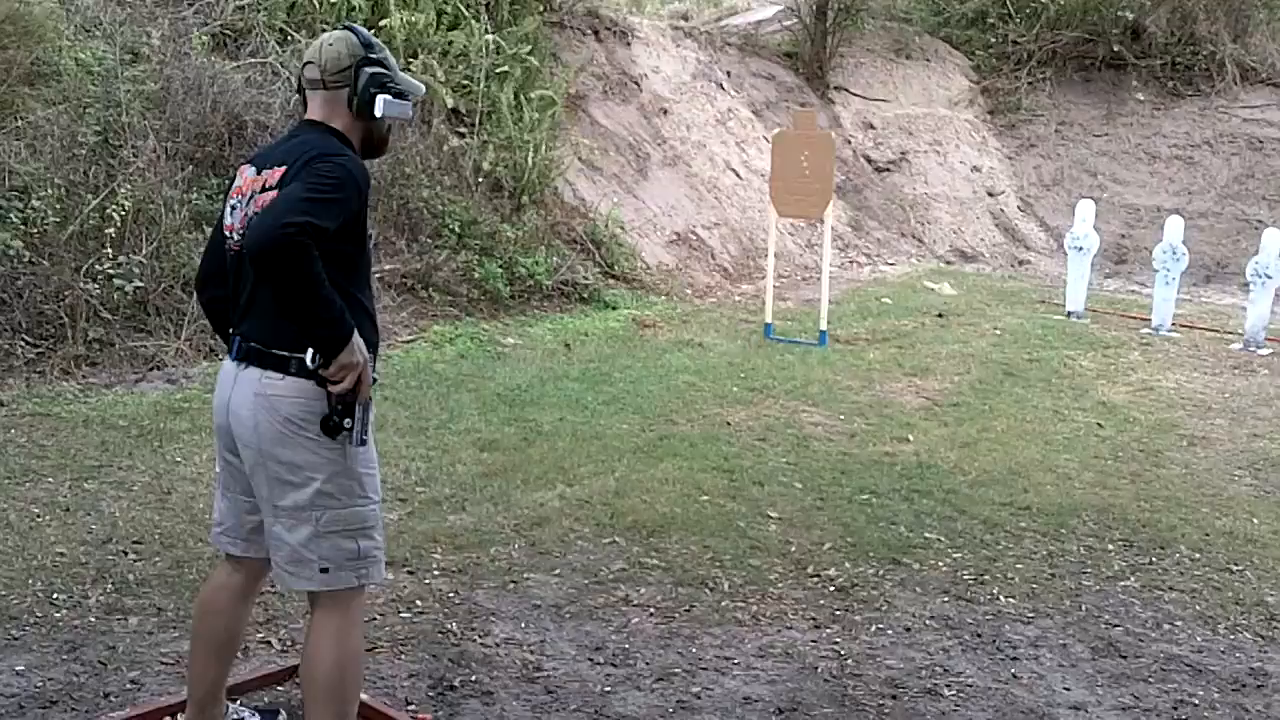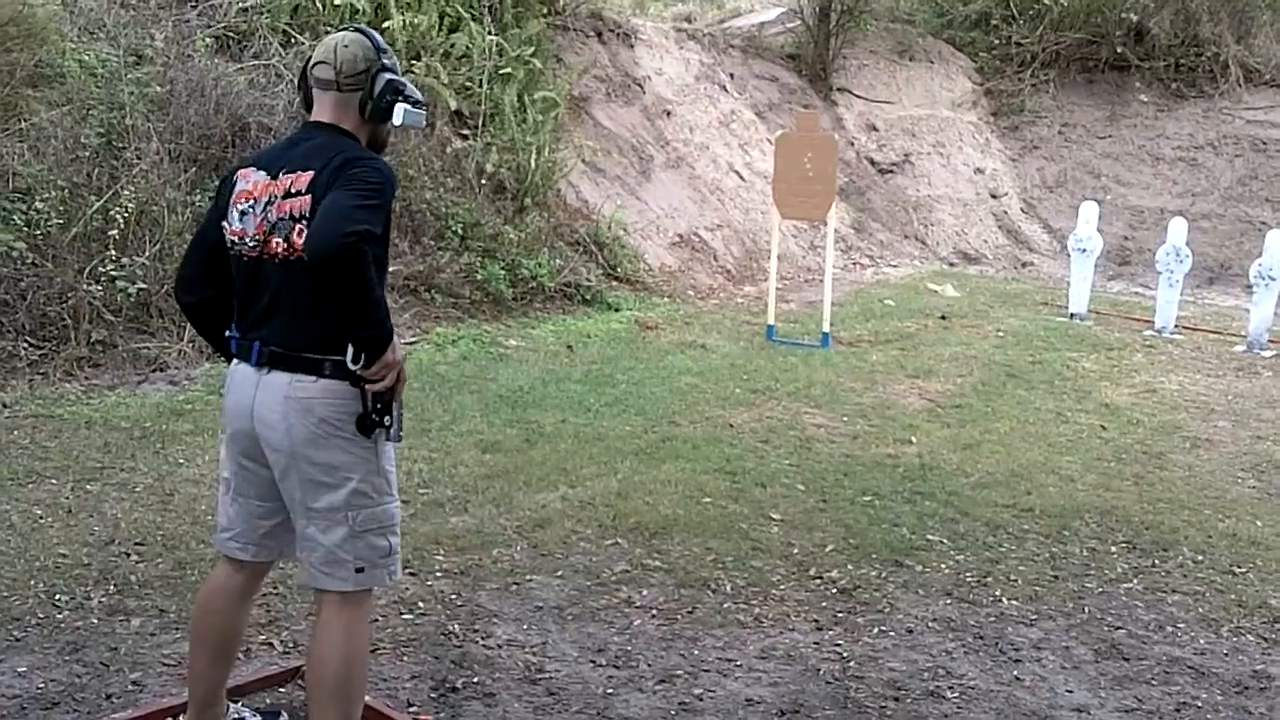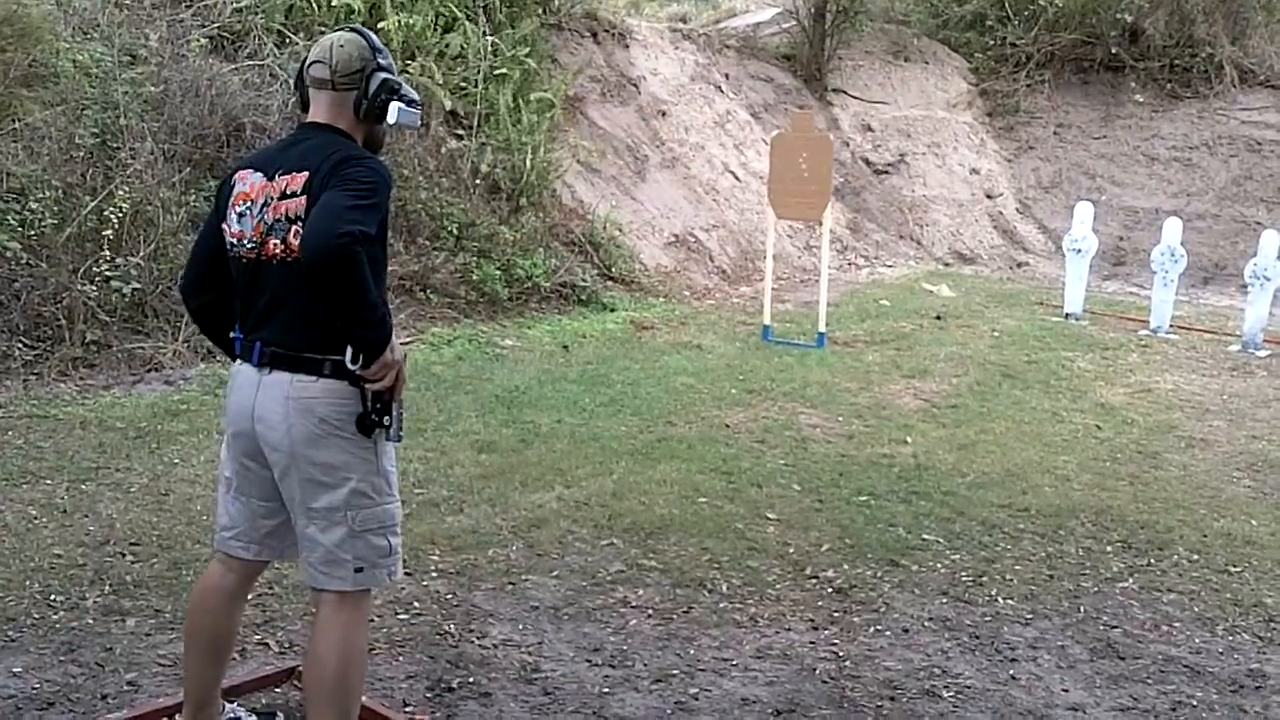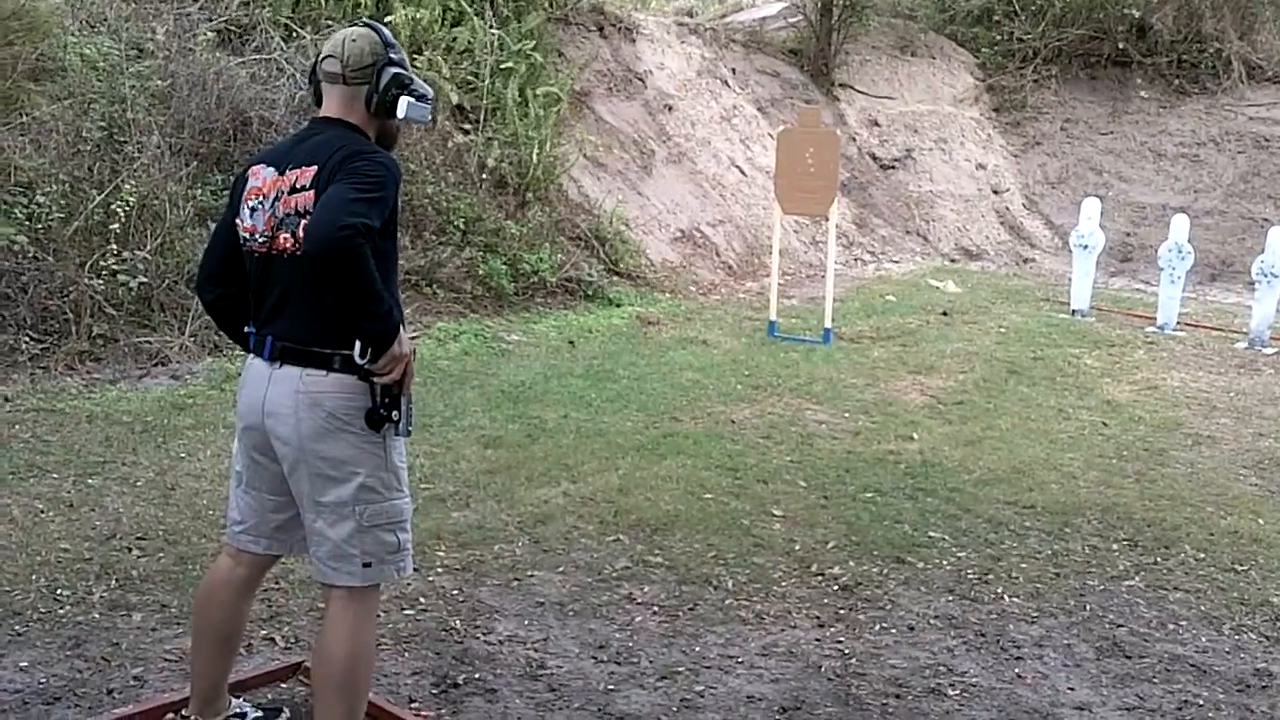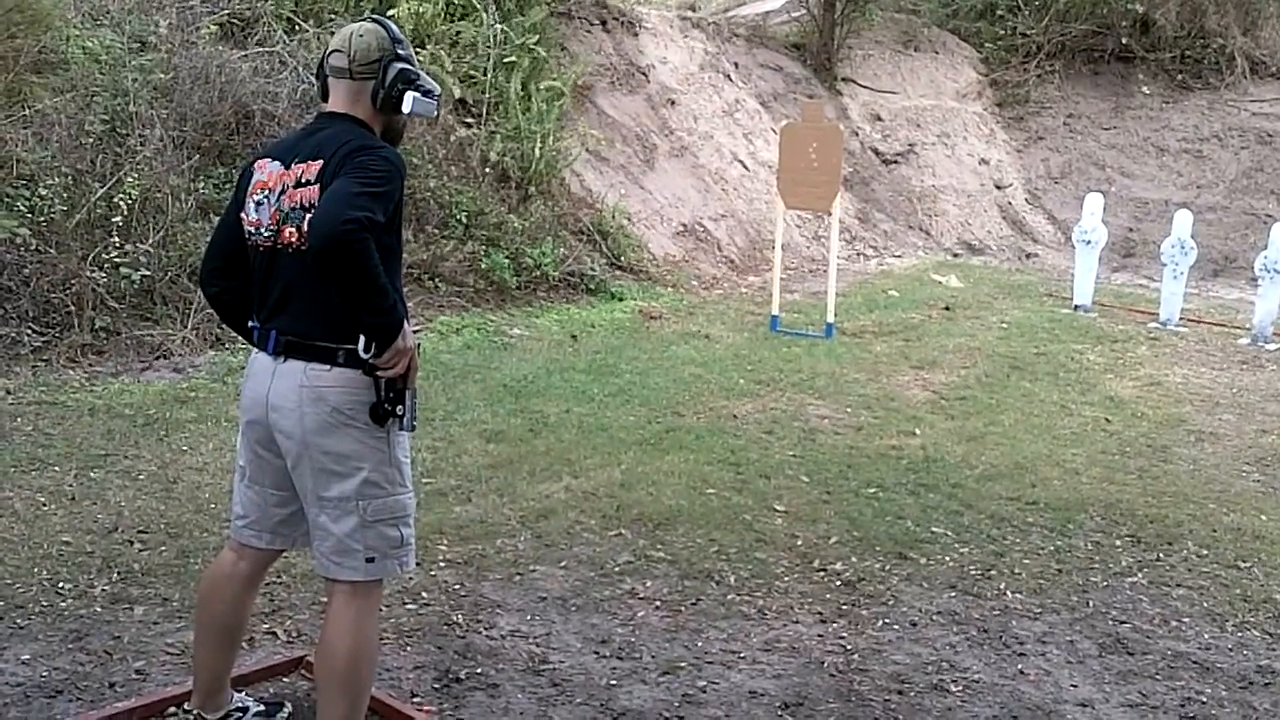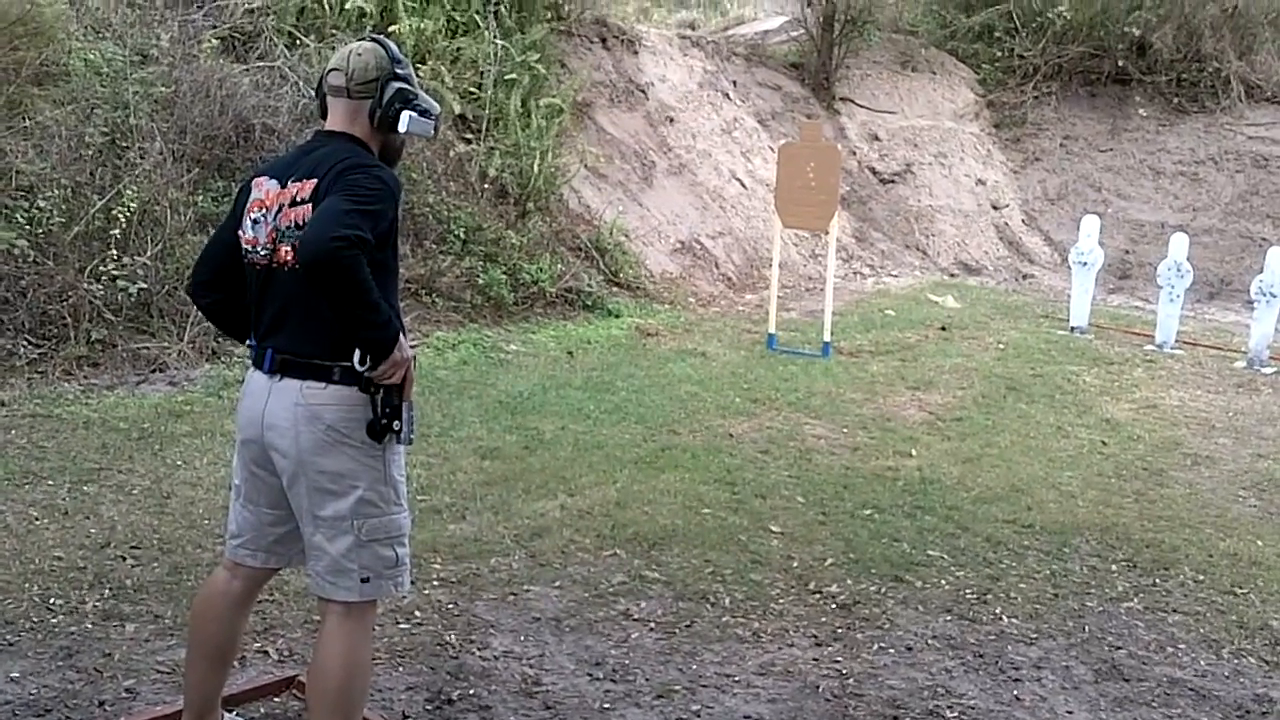
dt=0.4s
person 1, frame 1
left shoulder: (259, 165)
right shoulder: (337, 167)
left elbow: (213, 283)
right elbow: (277, 239)
right wrist: (342, 338)
left hip: (239, 386)
right hip: (304, 402)
left knee: (240, 562)
right knee: (337, 592)
person 1, frame 2
left shoulder: (247, 173)
right shoulder: (363, 170)
left elbow: (195, 286)
right elbow: (338, 246)
left wrist: (246, 352)
right wrist: (379, 339)
left hip: (246, 389)
right hip: (324, 402)
left knee: (239, 561)
right knee: (345, 591)
person 1, frame 3
left shoulder: (247, 174)
right shoulder: (358, 169)
left elbow: (199, 288)
right elbow: (331, 248)
left wrist: (251, 352)
right wrist: (378, 340)
left hip: (249, 389)
right hip: (326, 402)
left knee: (235, 560)
right knee: (344, 591)
person 1, frame 4
left shoulder: (262, 167)
right shoulder: (368, 163)
left elbow: (215, 283)
right elbow: (335, 242)
right wrist: (387, 331)
left hip: (260, 382)
right hip: (335, 397)
left knee: (244, 553)
right knee: (352, 587)
person 1, frame 5
left shoulder: (268, 160)
right shoulder: (372, 157)
left elbow: (219, 274)
right elbow: (339, 236)
right wrist: (390, 326)
left hip: (265, 377)
right hip: (339, 391)
left knee: (247, 548)
right knee: (356, 581)
person 1, frame 6
left shoulder: (266, 178)
right shoulder: (367, 176)
left elbow: (208, 285)
right elbow: (328, 250)
right wrist: (385, 334)
left hip: (262, 394)
right hip: (335, 409)
left knee: (241, 566)
right knee: (350, 601)
